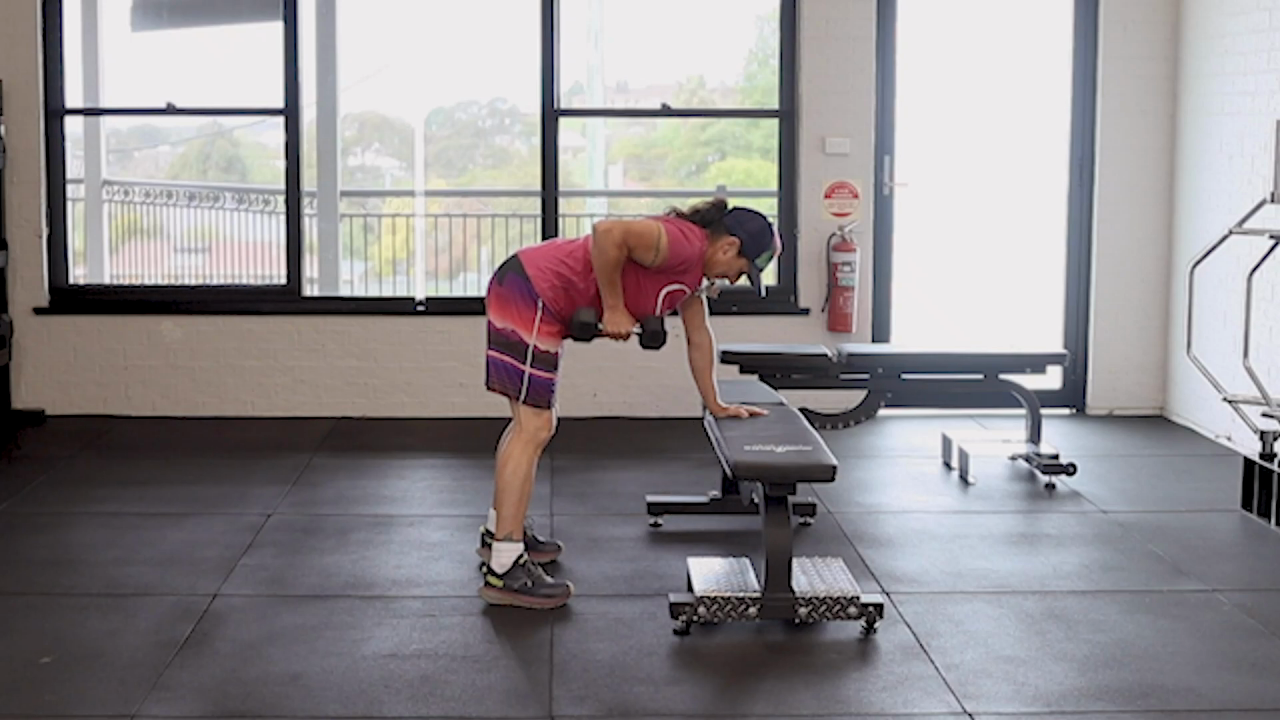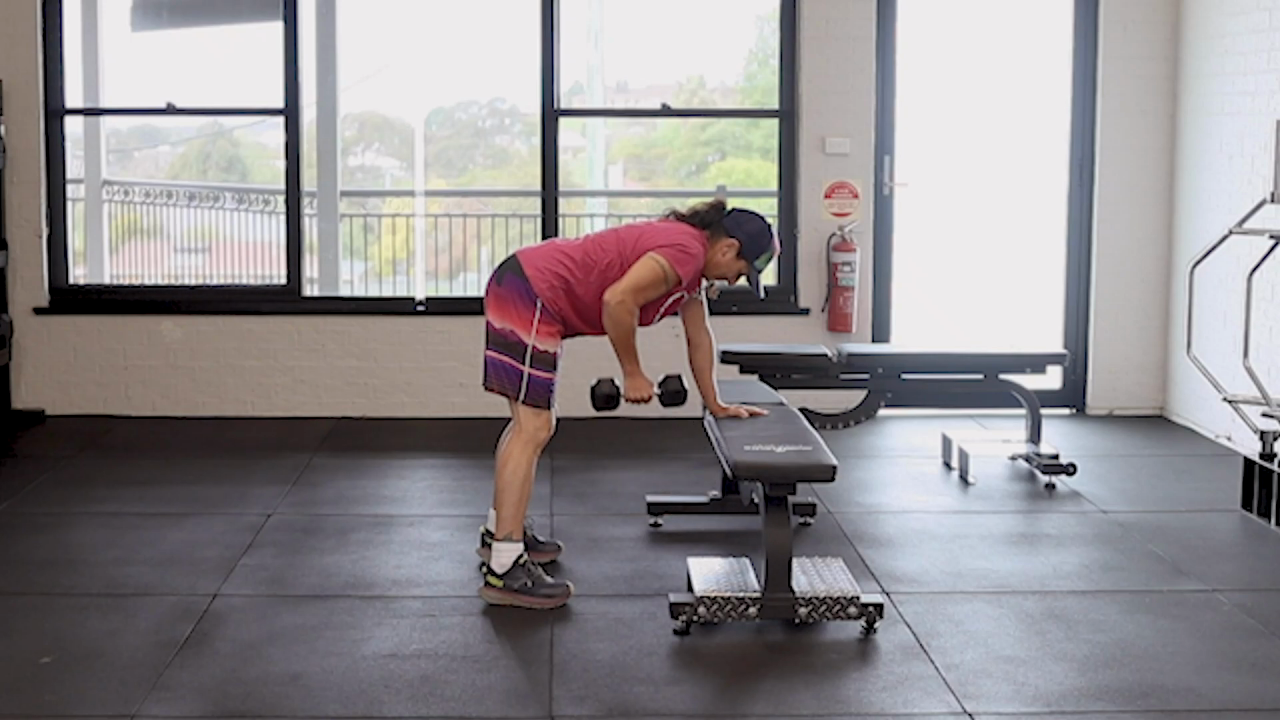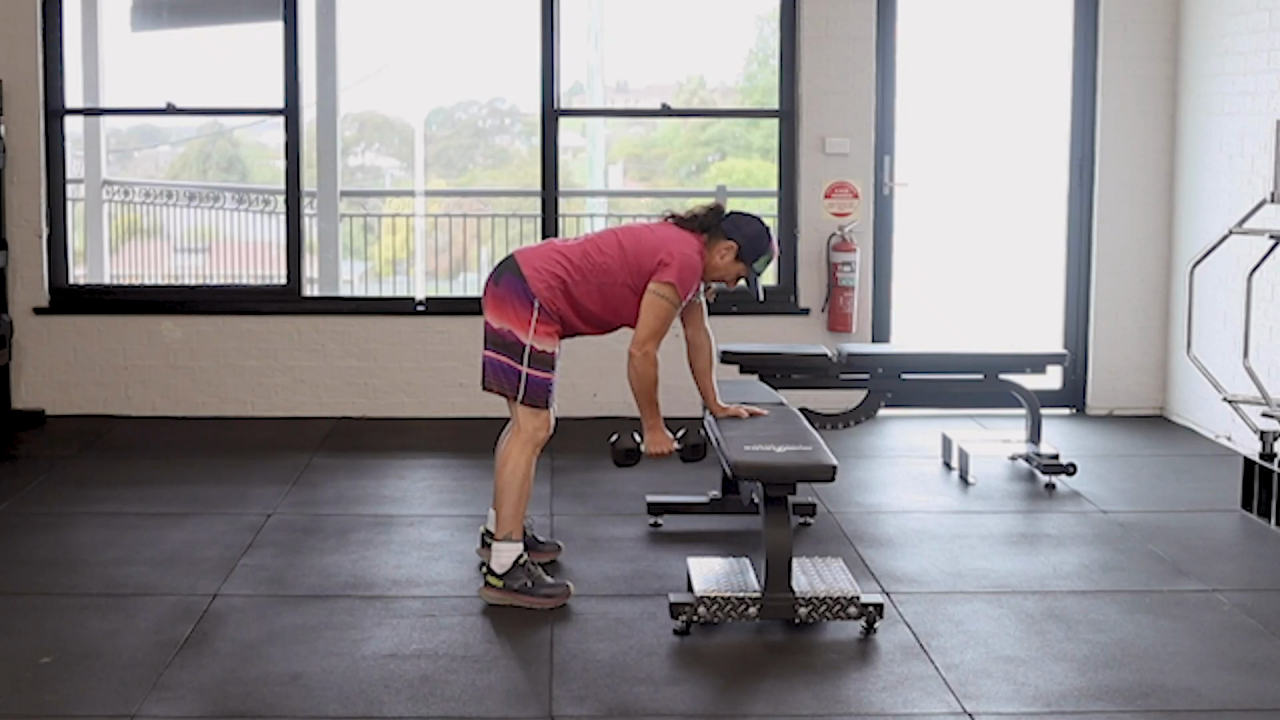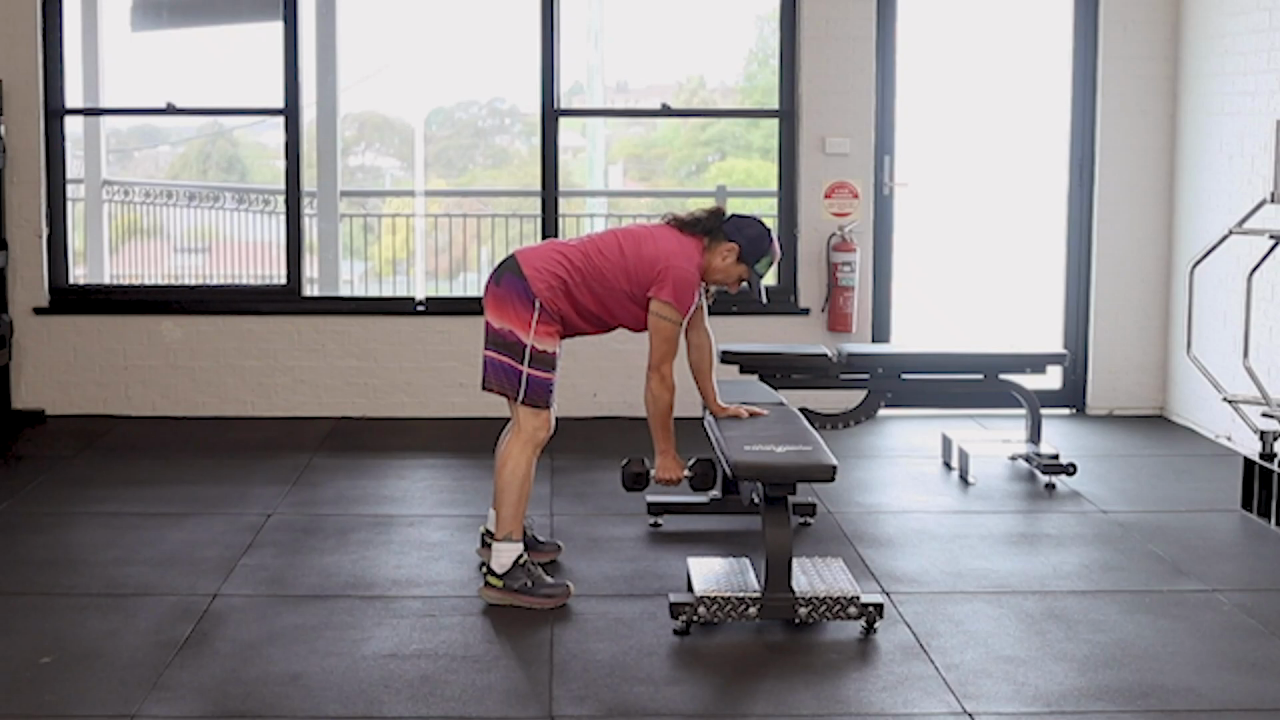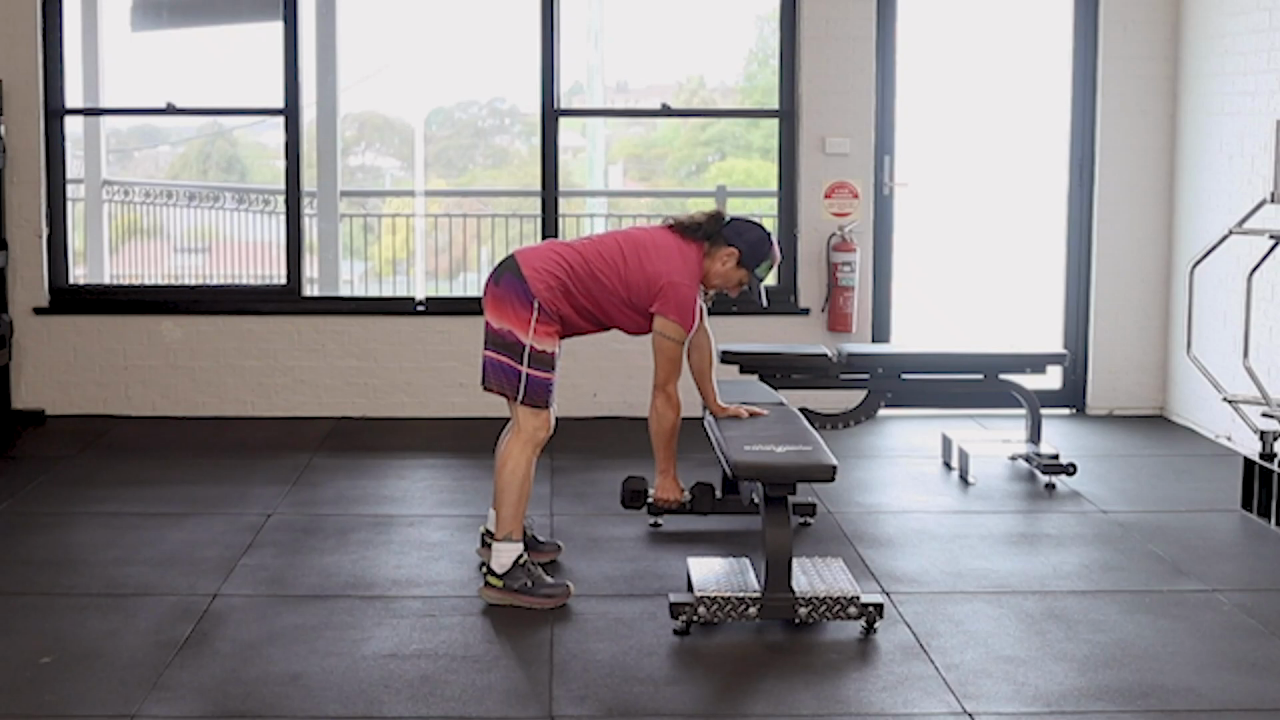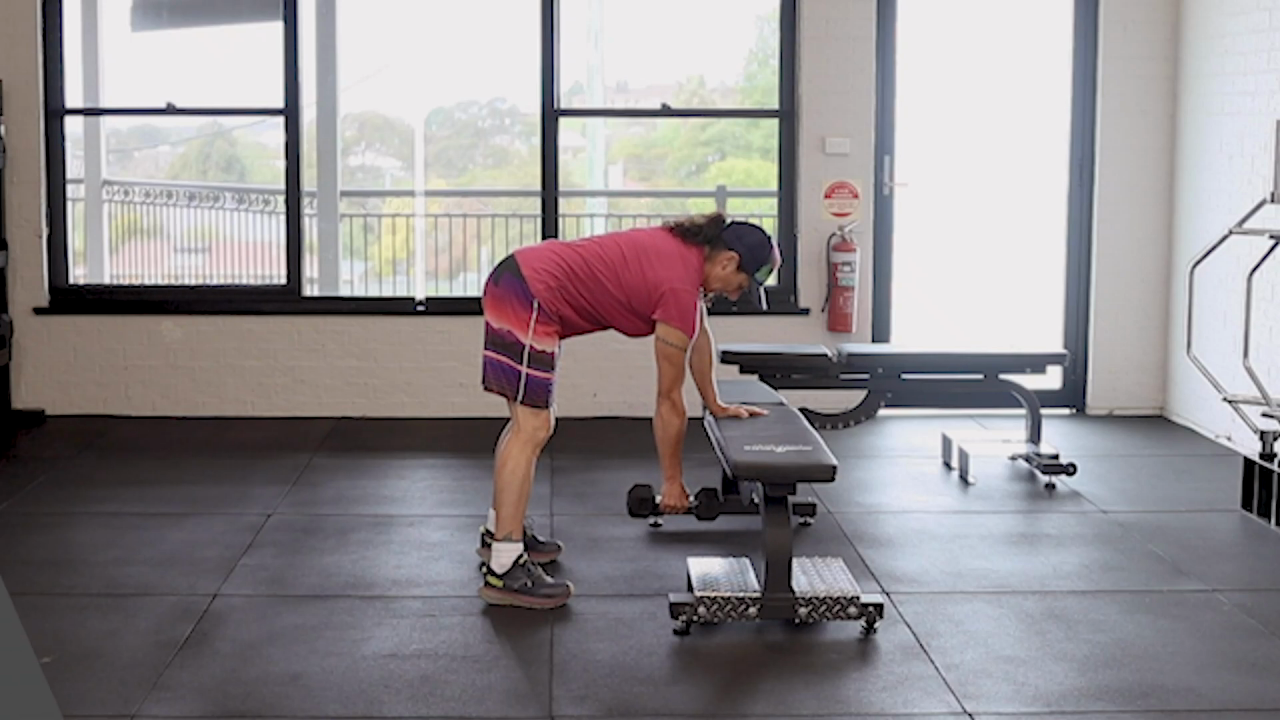
dt=0.4s
person 1, frame 1
left shoulder: (693, 261)
right shoulder: (683, 245)
left elbow: (697, 333)
right elbow: (606, 232)
left wrist: (714, 404)
right wrist: (614, 307)
left hip: (529, 293)
right hip: (529, 294)
left knee: (530, 421)
right knee: (534, 429)
left ankle: (500, 530)
right ankle: (504, 569)
person 1, frame 2
left shoulder: (692, 256)
right shoulder: (685, 252)
left elbow: (698, 333)
right elbow: (616, 303)
left wrist: (715, 404)
right wrist: (633, 373)
left hip: (524, 290)
right hip: (529, 295)
left knee: (530, 421)
right knee: (534, 429)
left ankle: (500, 531)
right ankle: (505, 570)
person 1, frame 3
left shoulder: (688, 250)
right shoulder: (683, 260)
left elbow: (697, 333)
right elbow: (642, 352)
left wrist: (715, 404)
right wrist: (653, 428)
left hip: (521, 288)
right hip: (527, 296)
left knee: (529, 421)
right knee: (533, 430)
left ankle: (501, 530)
right ankle: (504, 570)
person 1, frame 4
left shoulder: (689, 249)
right shoulder: (679, 270)
left elbow: (698, 333)
right elbow: (659, 373)
left wrist: (715, 404)
right wrist: (666, 453)
left hip: (521, 285)
right hip: (529, 296)
left knee: (529, 421)
right knee: (533, 430)
left ankle: (499, 530)
right ankle: (504, 570)
person 1, frame 5
left shoulder: (689, 251)
right shoulder: (679, 282)
left elbow: (699, 334)
right elbow: (664, 393)
left wrist: (715, 405)
right wrist: (666, 475)
left hip: (520, 284)
right hip: (529, 297)
left knee: (528, 421)
right knee: (532, 430)
left ankle: (499, 530)
right ankle: (504, 569)
person 1, frame 6
left shoulder: (690, 251)
right shoulder: (679, 287)
left elbow: (699, 335)
right elbow: (669, 400)
left wrist: (716, 405)
right wrist: (672, 482)
left hip: (519, 283)
right hip: (527, 297)
left knee: (528, 420)
right knee: (532, 429)
left ankle: (499, 529)
right ankle: (504, 570)
